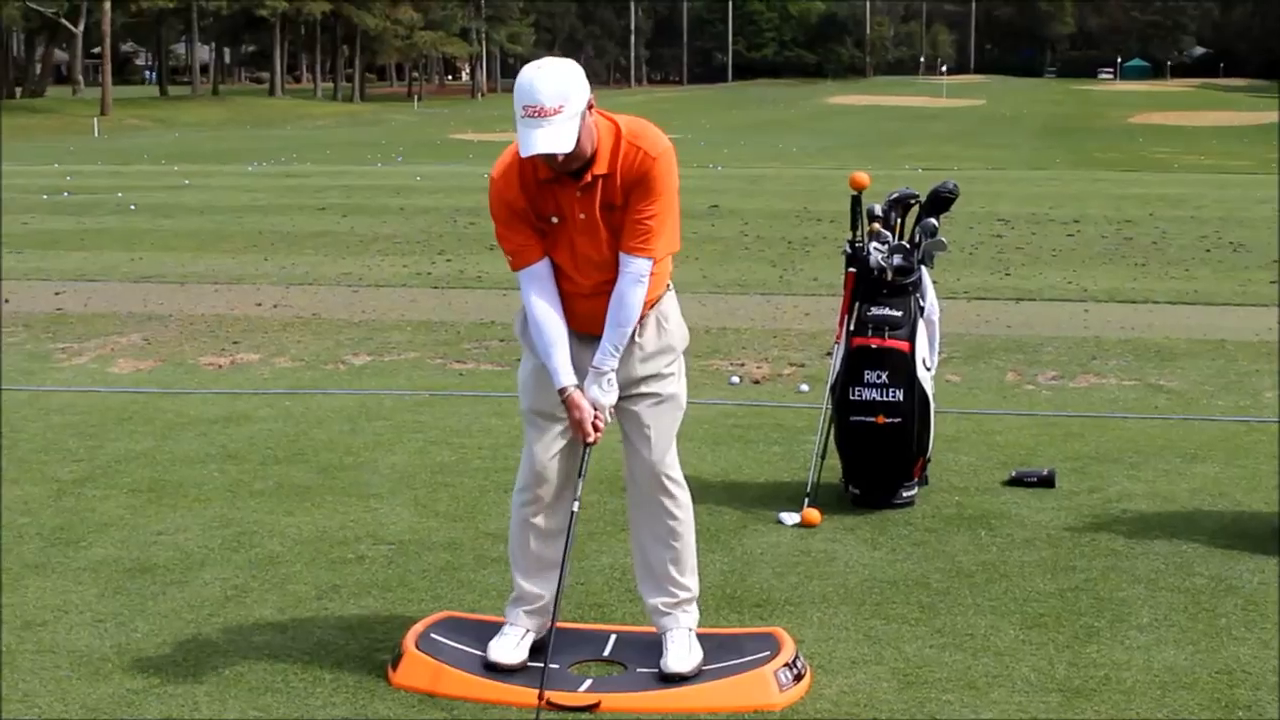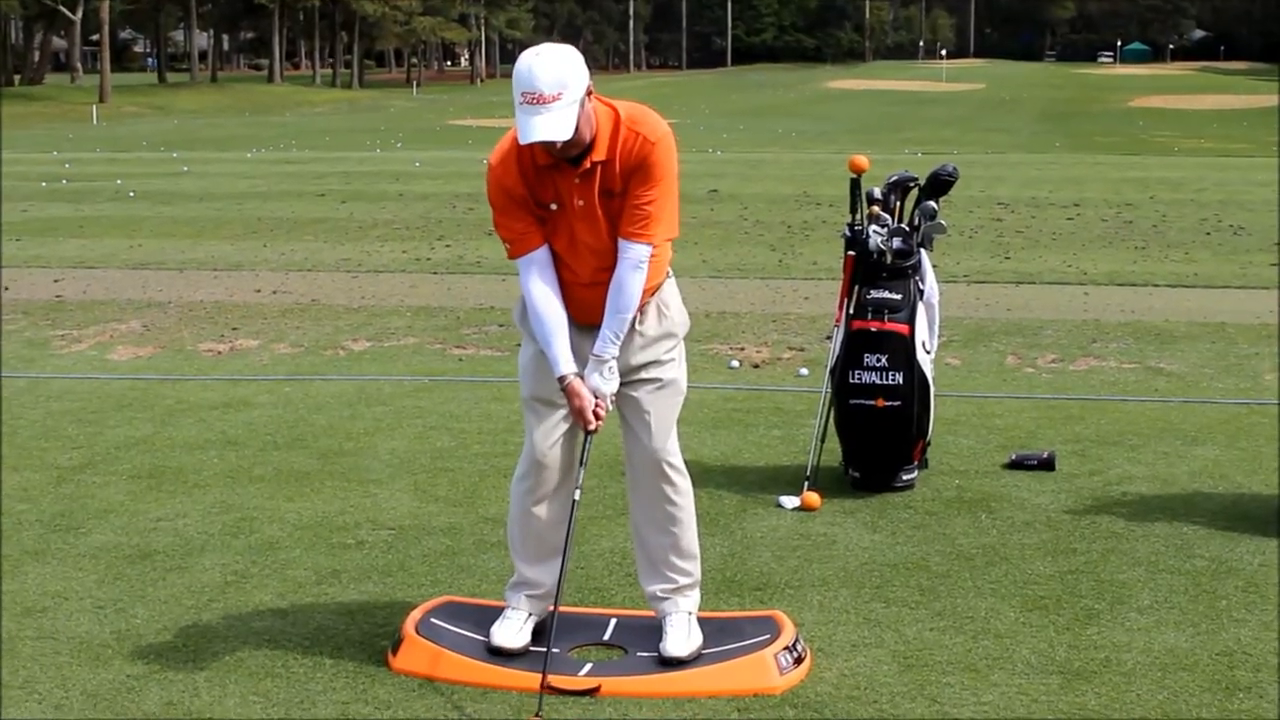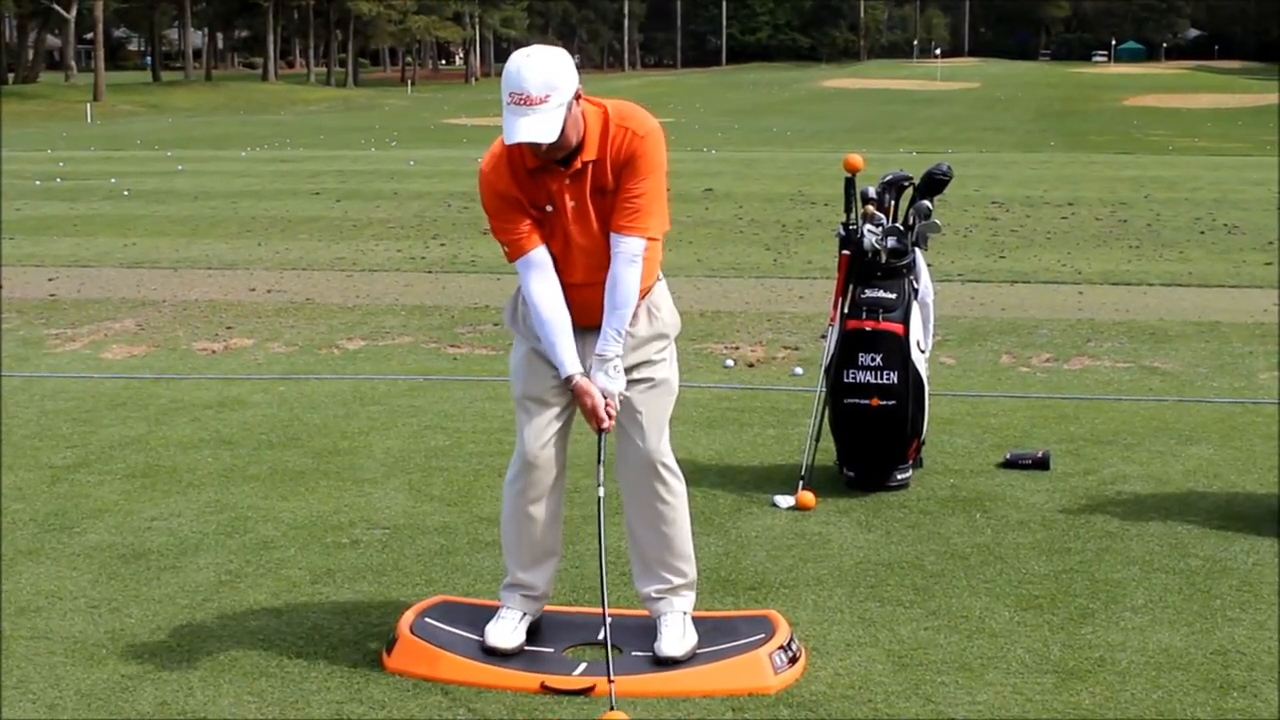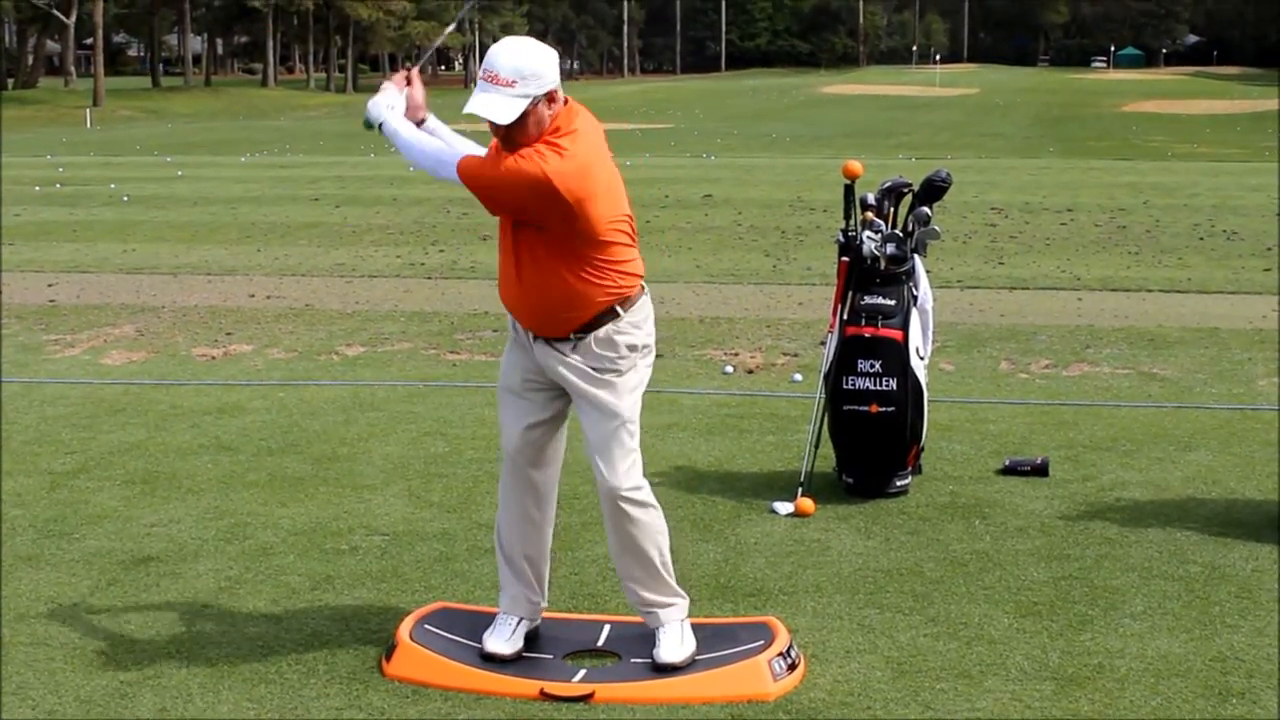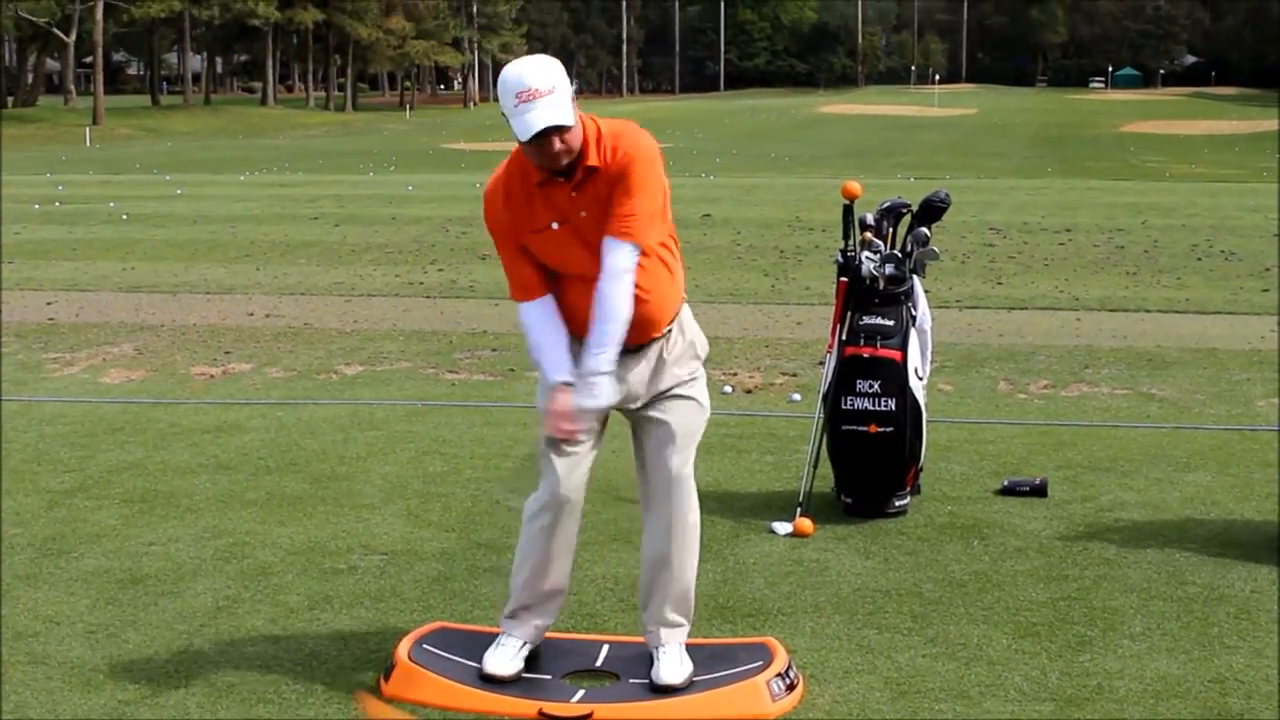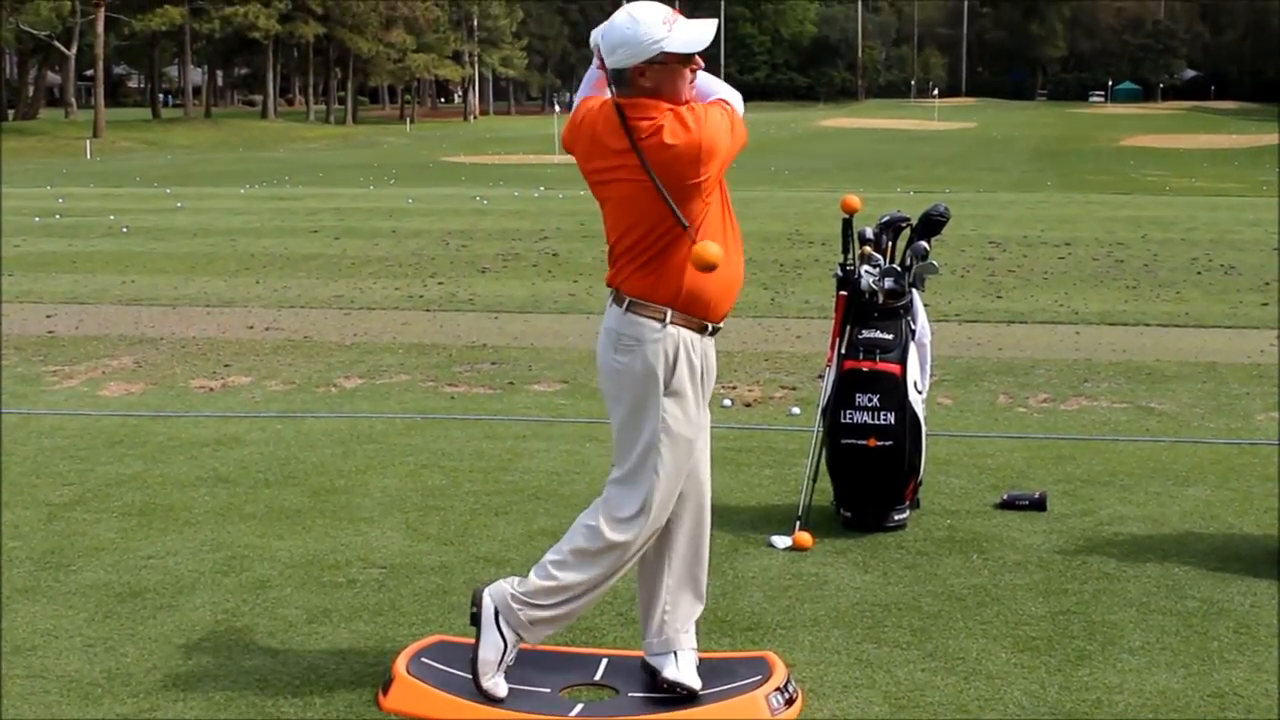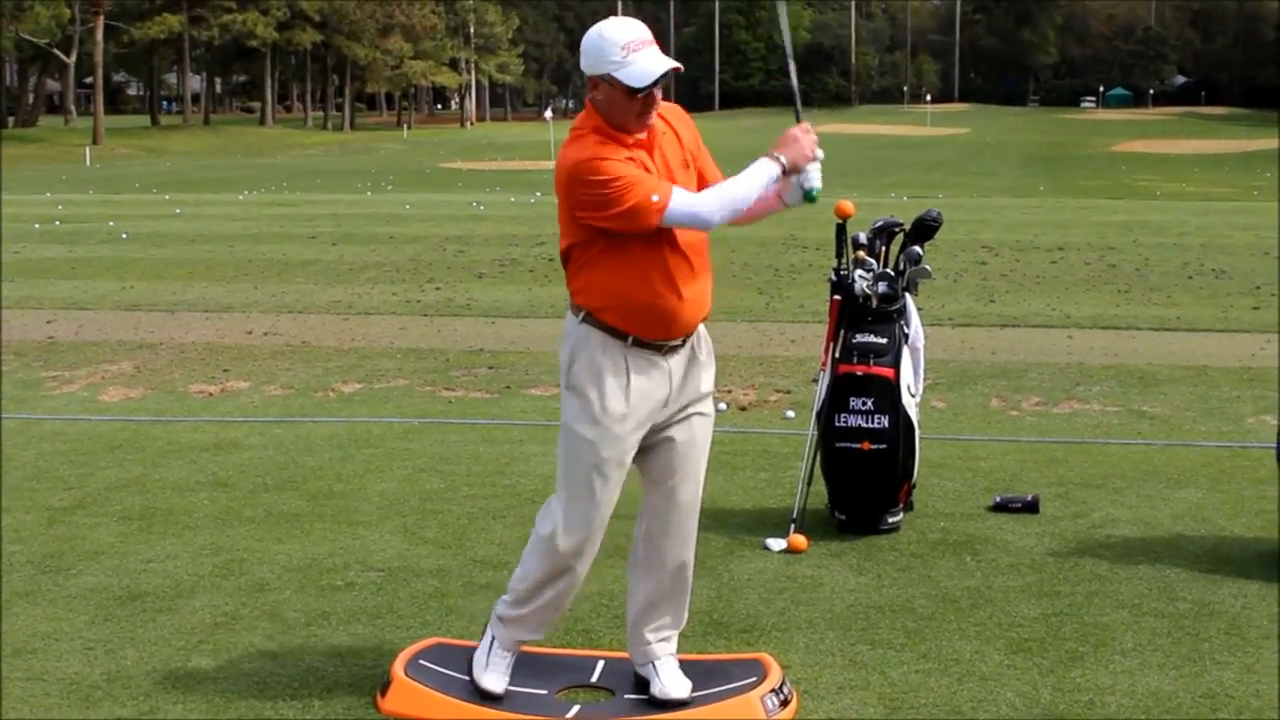
dt=0.7s
person 1, frame 1
left shoulder: (646, 152)
right shoulder: (509, 179)
left elbow: (636, 273)
right elbow: (538, 287)
left wrist: (605, 373)
right wrist: (566, 385)
left hip: (641, 328)
right hip: (557, 331)
left knee: (656, 471)
right knee: (541, 472)
left ankle: (676, 618)
right ankle: (526, 613)
person 1, frame 2
left shoulder: (646, 138)
right shoulder: (507, 166)
left elbow: (634, 260)
right elbow: (536, 275)
left wrist: (605, 361)
right wrist: (567, 374)
left hip: (643, 317)
right hip: (555, 320)
left knee: (656, 458)
right knee: (541, 458)
left ankle: (677, 602)
right ankle: (527, 599)
person 1, frame 3
left shoulder: (634, 133)
right shoulder: (498, 170)
left elbow: (628, 254)
right elbow: (537, 275)
left wrist: (609, 359)
right wrist: (575, 376)
left hip: (633, 318)
right hip: (548, 324)
left knee: (650, 459)
right knee: (533, 460)
left ankle: (671, 601)
right ankle: (521, 598)
person 1, frame 4
left shoulder: (548, 173)
right shoulder: (561, 119)
left elbow: (447, 169)
right elbow: (488, 162)
left wrist: (390, 118)
right wrist: (422, 120)
left hip: (603, 340)
right hip: (532, 332)
left knee: (618, 480)
right knee: (521, 466)
left ankle: (665, 612)
right ankle: (519, 606)
person 1, frame 5
left shoulder: (628, 152)
right shoulder: (503, 195)
left elbow: (620, 272)
right elbow: (534, 301)
left wrist: (598, 379)
right wrist: (561, 386)
left hip: (663, 348)
right hip: (573, 354)
left knee: (672, 489)
right knee: (559, 492)
left ankle: (667, 633)
right ankle: (522, 626)
person 1, frame 6
left shoulder: (595, 124)
right shoulder: (691, 137)
right elbow: (732, 102)
left wrist: (603, 60)
right wrist: (689, 82)
left hip: (667, 337)
right hip: (661, 344)
left knee: (684, 497)
right knee: (640, 503)
left ankle: (670, 642)
right ankle: (513, 610)
person 1, frame 7
left shoulder: (672, 122)
right shoulder: (587, 161)
left elbow: (724, 204)
right elbow: (695, 214)
left wrist: (789, 186)
right wrist: (779, 159)
left hip: (687, 353)
right hip: (611, 359)
left knee: (675, 516)
right knee: (581, 510)
left ankle: (654, 648)
right ankle: (510, 625)
